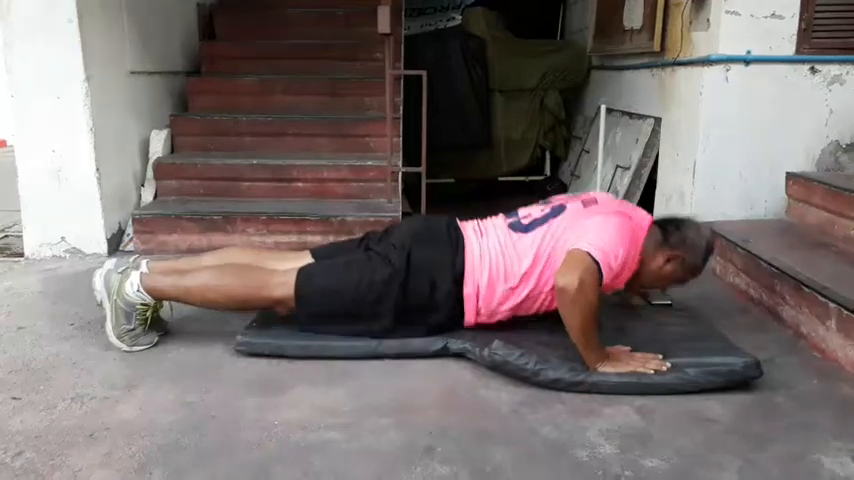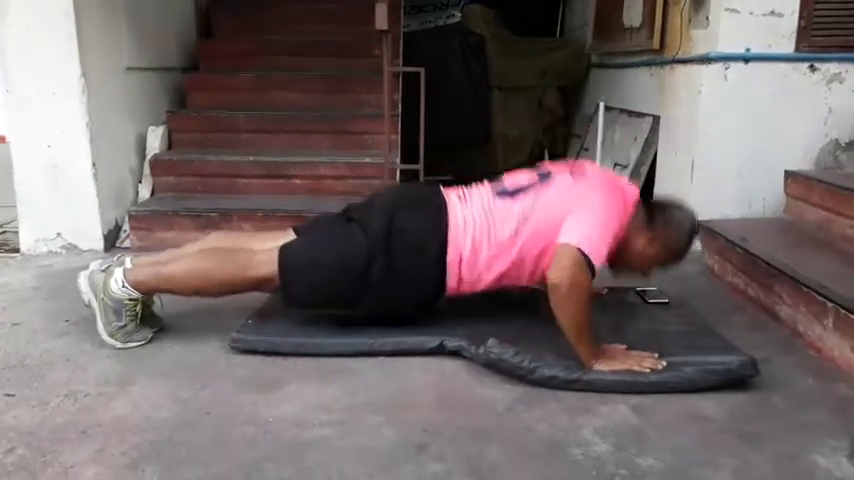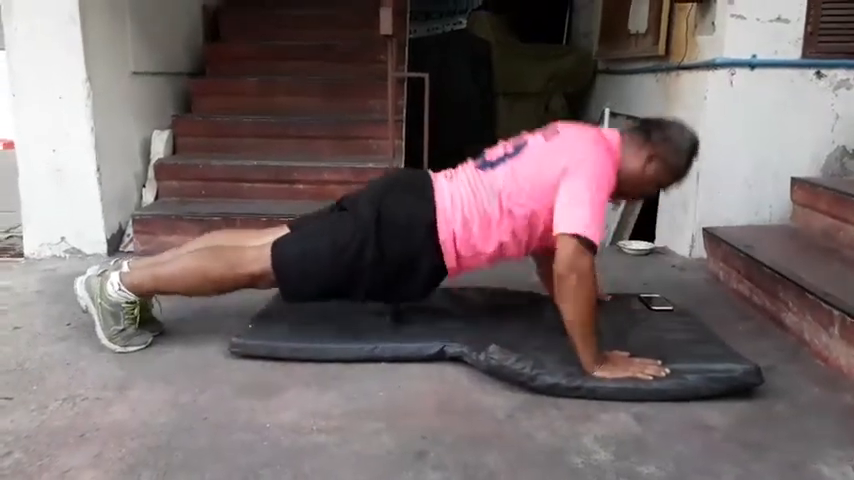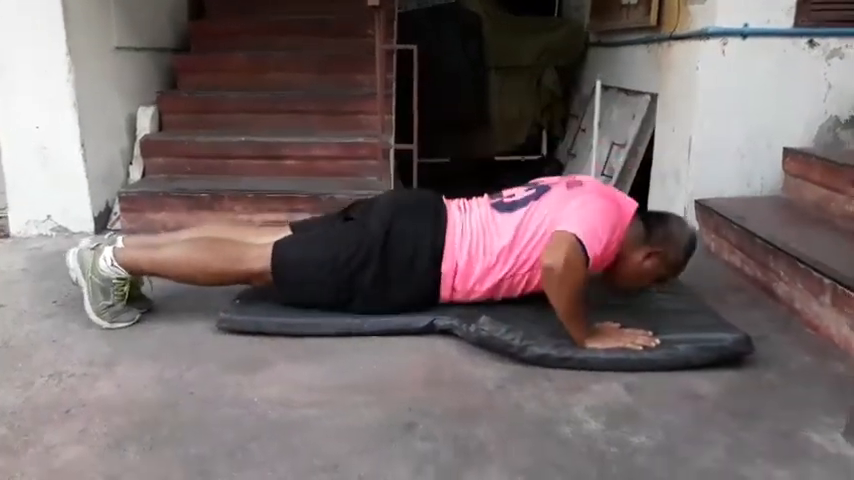
dt=0.7s
person 1, frame 1
left shoulder: (606, 211)
right shoulder: (622, 232)
right elbow: (571, 283)
left wrist: (580, 306)
right wrist: (598, 358)
left hip: (438, 242)
right hip: (436, 284)
left knee: (287, 266)
right knee: (283, 291)
left ankle: (145, 269)
right ankle: (141, 284)
person 1, frame 2
left shoulder: (591, 184)
right shoulder: (609, 205)
right elbow: (566, 277)
left wrist: (568, 296)
right wrist: (593, 354)
left hip: (421, 214)
right hip: (416, 248)
left knee: (271, 247)
right knee: (268, 267)
left ankle: (129, 264)
right ankle: (125, 279)
person 1, frame 3
left shoulder: (578, 143)
right shoulder: (596, 162)
left elbow: (540, 221)
right elbow: (573, 264)
left wrist: (561, 293)
right wrist: (596, 361)
left hip: (414, 199)
right hip: (411, 234)
left knee: (266, 247)
right knee: (261, 265)
left ankle: (128, 269)
right ankle: (123, 284)
person 1, frame 4
left shoulder: (589, 193)
right shoulder: (607, 214)
right elbow: (557, 264)
left wrist: (570, 285)
right wrist: (585, 335)
left hip: (419, 218)
right hip: (413, 257)
left knee: (269, 241)
right knee: (259, 264)
left ankle: (121, 249)
right ankle: (116, 258)
